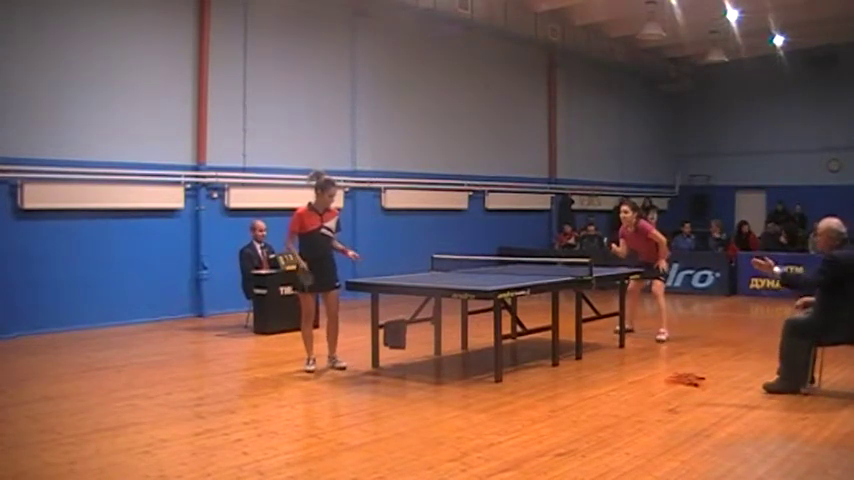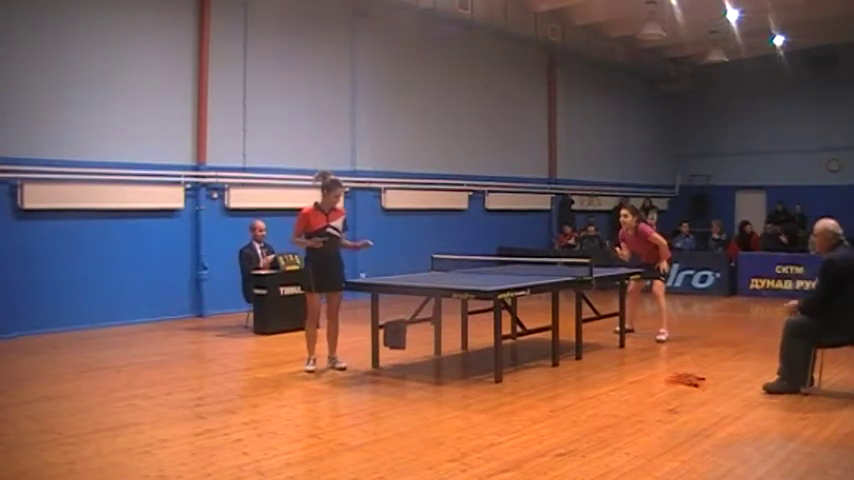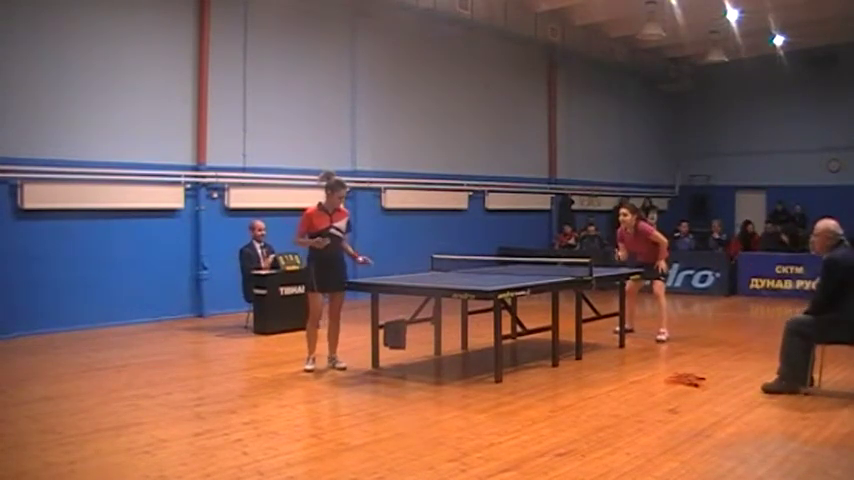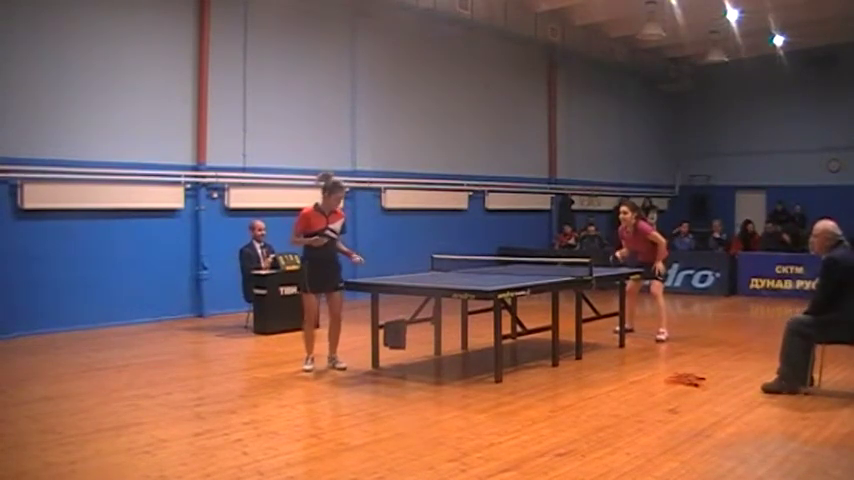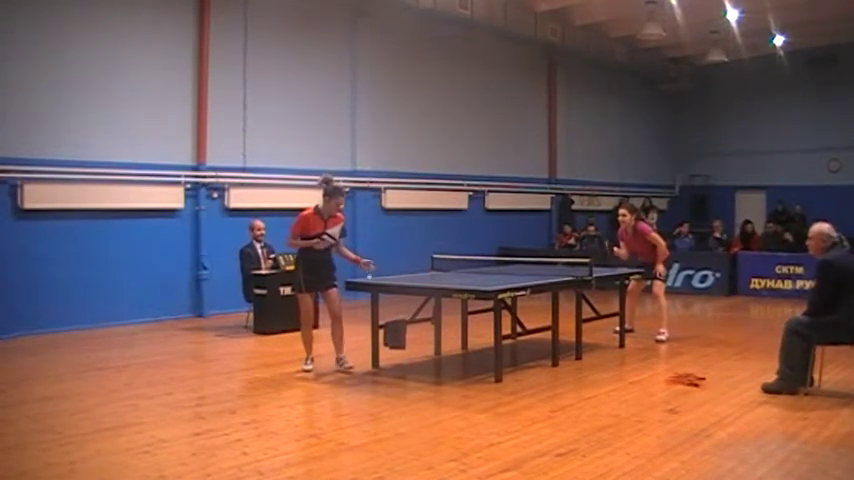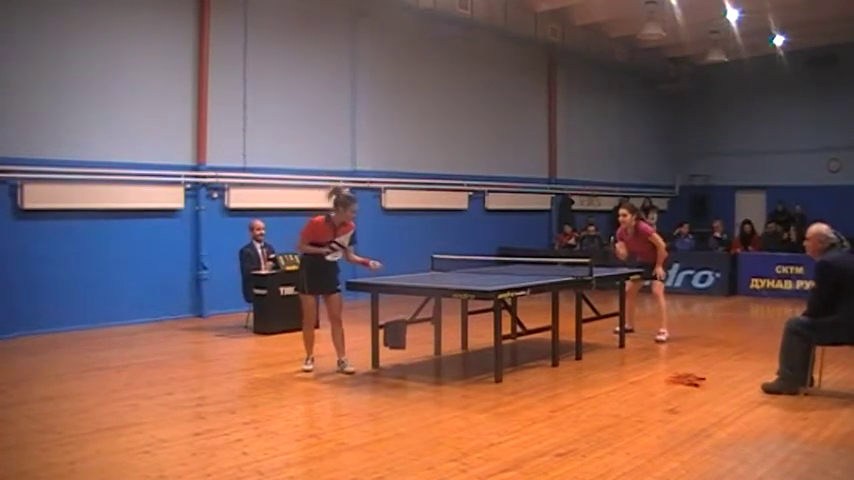
dt=0.3s
person 1, frame 1
left shoulder: (334, 214)
right shoulder: (301, 214)
right elbow: (289, 242)
left wrist: (346, 250)
right wrist: (299, 259)
left hip: (329, 268)
right hip: (308, 269)
left knee: (333, 315)
right knee: (308, 316)
left ankle: (332, 356)
right ankle: (310, 358)
person 1, frame 2
left shoulder: (340, 214)
right shoulder: (307, 214)
right elbow: (295, 239)
left wrist: (357, 245)
right wrist: (310, 243)
left hip: (335, 267)
right hip: (315, 268)
left knee: (333, 316)
right knee: (313, 316)
left ankle: (333, 356)
right ankle: (311, 357)
person 1, frame 3
left shoulder: (344, 214)
right shoulder: (311, 214)
right elbow: (298, 240)
left wrist: (355, 256)
right wrist: (313, 243)
left hip: (338, 268)
right hip: (317, 268)
left knee: (335, 316)
right knee: (315, 315)
left ankle: (333, 356)
right ankle: (311, 357)
person 1, frame 4
left shoulder: (340, 216)
right shoulder: (307, 214)
right elbow: (294, 239)
left wrist: (349, 253)
right wrist: (310, 241)
left hip: (332, 268)
right hip: (312, 269)
left knee: (336, 316)
right knee: (311, 317)
left ankle: (333, 356)
right ankle: (309, 357)
person 1, frame 5
left shoulder: (339, 220)
right shoulder: (306, 217)
left elbow: (340, 248)
right elbow: (291, 242)
left wrist: (359, 260)
right wrist: (310, 243)
left hip: (327, 270)
right hip: (306, 271)
left knee: (337, 315)
right knee: (307, 319)
left ankle: (340, 358)
right ankle: (309, 357)
person 1, frame 6
left shoulder: (349, 227)
right shoulder: (316, 223)
left elbow: (349, 255)
right elbow: (300, 246)
left wrist: (367, 262)
right wrist: (321, 250)
left hip: (331, 274)
right hip: (310, 273)
left knee: (336, 318)
right knee: (310, 319)
left ankle: (342, 360)
right ankle: (309, 357)
person 2, frame 1
left shoulder: (837, 258)
left elbow: (811, 281)
left wrist: (776, 271)
right wrist: (815, 300)
left knee: (793, 325)
right knee: (802, 320)
left ankle: (789, 380)
right ankle: (801, 376)
person 2, frame 2
left shoulder: (833, 260)
left elbow: (820, 296)
left wrist: (799, 305)
right wrist: (806, 304)
left knee: (794, 326)
right knee: (803, 323)
left ankle: (790, 380)
right ankle: (800, 377)
person 2, frame 3
left shoulder: (834, 260)
left elbow: (823, 297)
left wrist: (807, 313)
right wrist: (809, 313)
left knee: (795, 326)
right knee: (802, 324)
left ankle: (789, 380)
right ankle: (800, 377)
person 2, frame 4
left shoulder: (833, 259)
left elbow: (822, 297)
left wrist: (806, 313)
right wrist: (809, 313)
left knee: (796, 325)
right knee: (803, 323)
left ankle: (788, 380)
right ankle: (800, 377)
person 2, frame 5
left shoulder: (828, 261)
left elbow: (819, 301)
left wrist: (805, 315)
right wrist: (808, 315)
left knee: (795, 326)
right knee: (804, 325)
left ankle: (788, 380)
right ankle: (801, 377)
person 2, frame 6
left shoulder: (826, 262)
left elbow: (818, 303)
left wrist: (805, 316)
right wrist: (807, 316)
left knee: (795, 326)
right knee: (803, 325)
left ankle: (788, 381)
right ankle: (801, 377)
person 3, frame 1
left shoulder: (642, 226)
right shoulder: (623, 230)
left elbow: (662, 241)
right elbow: (623, 253)
left wrist: (661, 259)
right wrist: (615, 249)
left hip: (659, 261)
right hip: (645, 261)
left knee: (657, 291)
right knee: (632, 290)
left ankle: (663, 329)
right ankle: (629, 324)
person 3, frame 2
left shoulder: (642, 229)
right shoulder: (623, 233)
left elbow: (663, 243)
right elbow: (627, 256)
left wrist: (663, 260)
right wrist: (620, 253)
left hip: (659, 262)
right hip: (645, 262)
left knee: (657, 292)
right knee: (631, 291)
left ankle: (664, 330)
right ankle: (629, 324)
person 3, frame 3
left shoulder: (643, 228)
right shoulder: (621, 232)
left elbow: (664, 241)
right elbow: (624, 252)
left wrist: (660, 260)
right wrist: (621, 255)
left hip: (656, 262)
right hip: (641, 262)
left knee: (658, 292)
right knee: (629, 291)
left ankle: (664, 330)
right ankle: (628, 325)
person 3, frame 4
left shoulder: (642, 227)
right shoulder: (622, 230)
left elbow: (662, 242)
right elbow: (627, 249)
left wrist: (659, 261)
right wrist: (620, 253)
left hip: (656, 261)
right hip: (642, 261)
left knee: (656, 291)
right knee: (630, 290)
left ankle: (663, 330)
right ankle: (628, 324)
person 3, frame 5
left shoulder: (641, 228)
right shoulder: (622, 232)
left elbow: (661, 244)
right elbow: (625, 255)
left wrist: (659, 263)
right wrist: (617, 251)
left hip: (659, 261)
right hip: (644, 262)
left knee: (657, 292)
right knee: (631, 291)
left ankle: (664, 330)
right ankle: (629, 325)
person 3, frame 6
left shoulder: (643, 228)
right shoulder: (621, 232)
left elbow: (661, 245)
right elbow: (623, 255)
left wrist: (659, 266)
right wrist: (616, 249)
left hip: (657, 262)
right hip: (642, 262)
left knee: (657, 292)
right knee: (629, 291)
left ankle: (663, 330)
right ankle: (628, 325)
